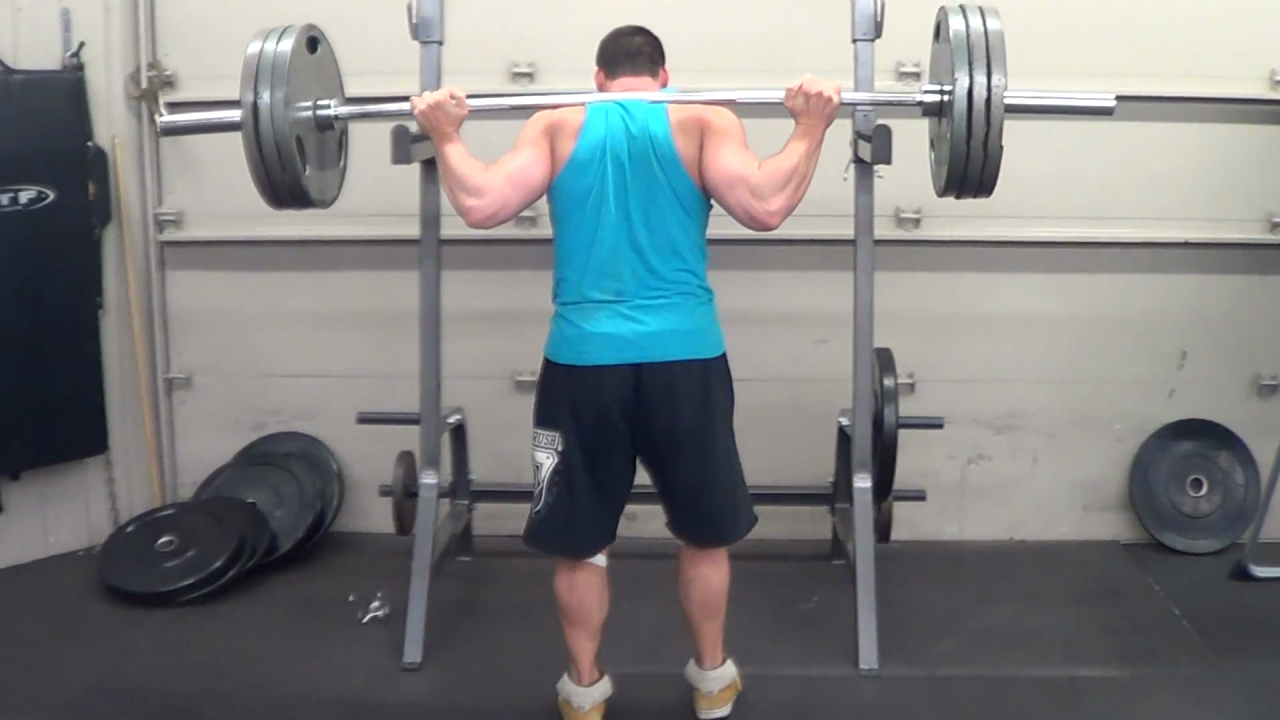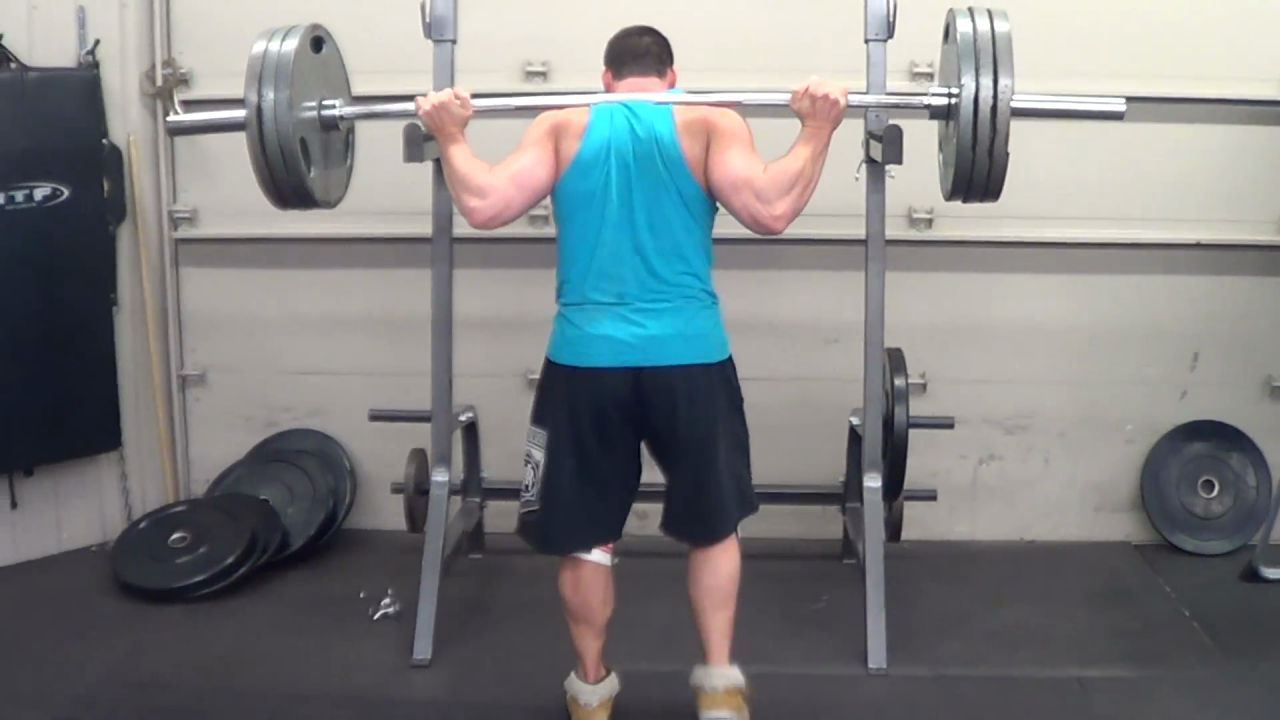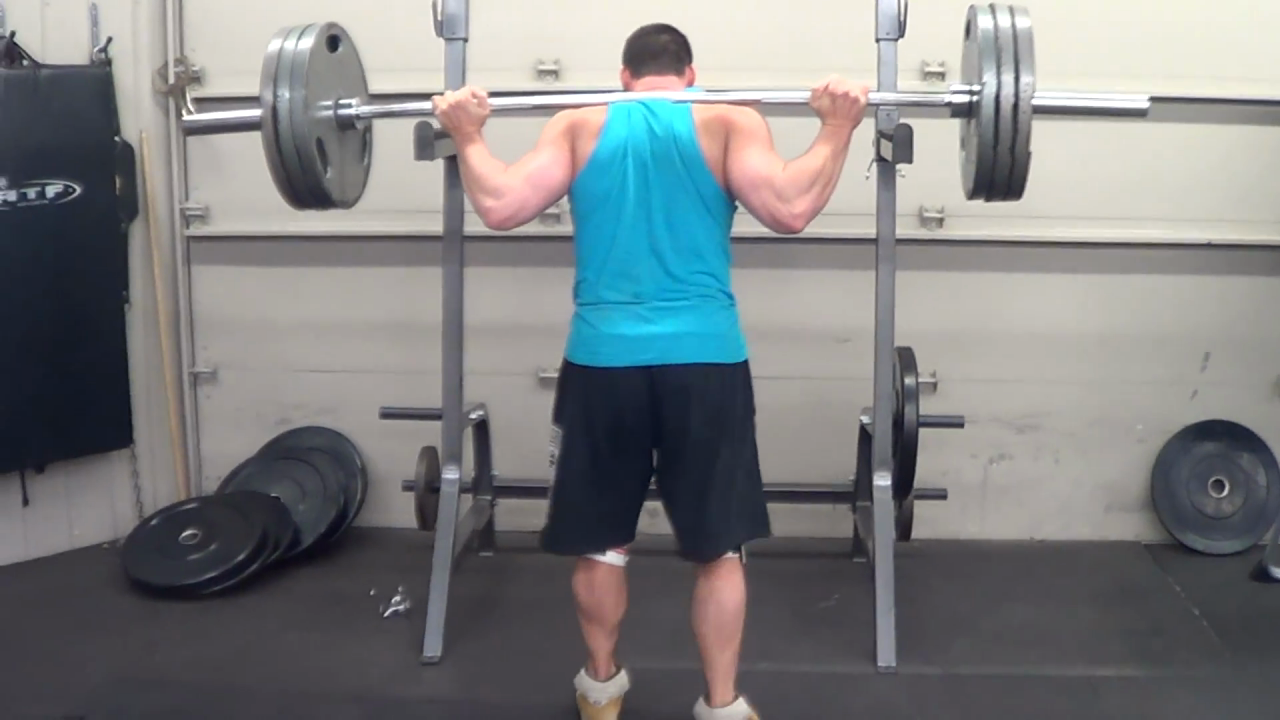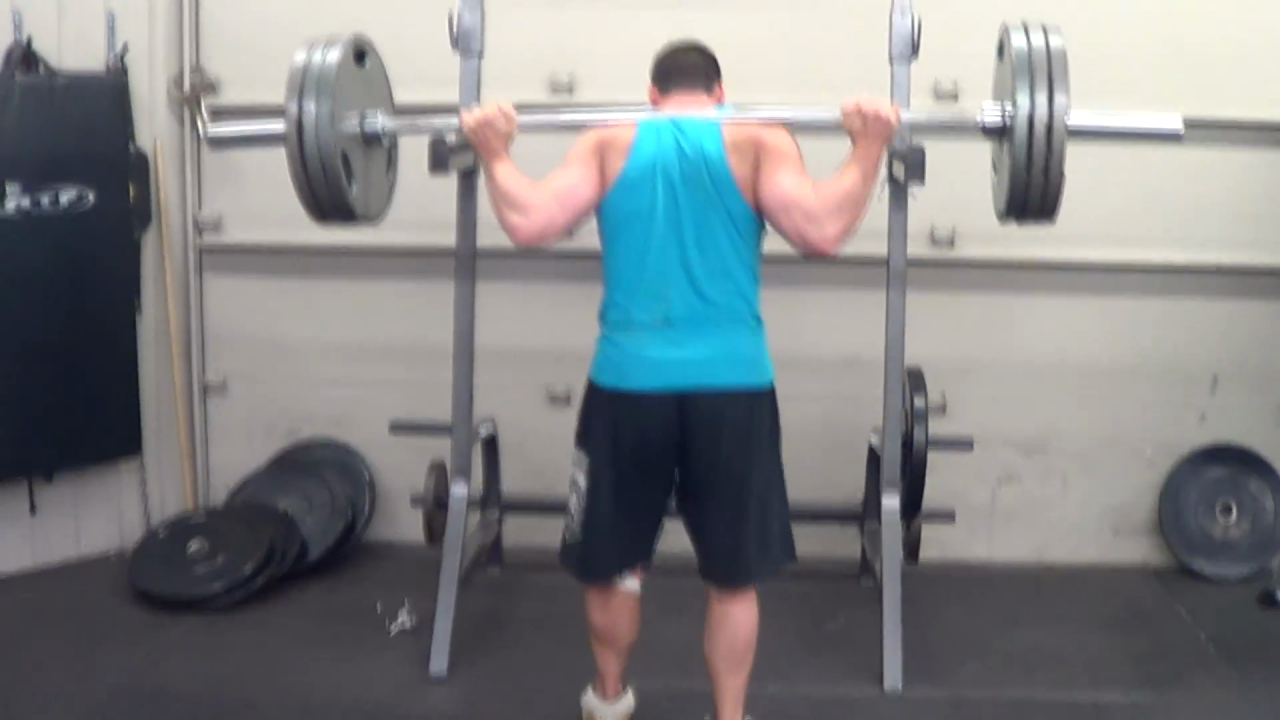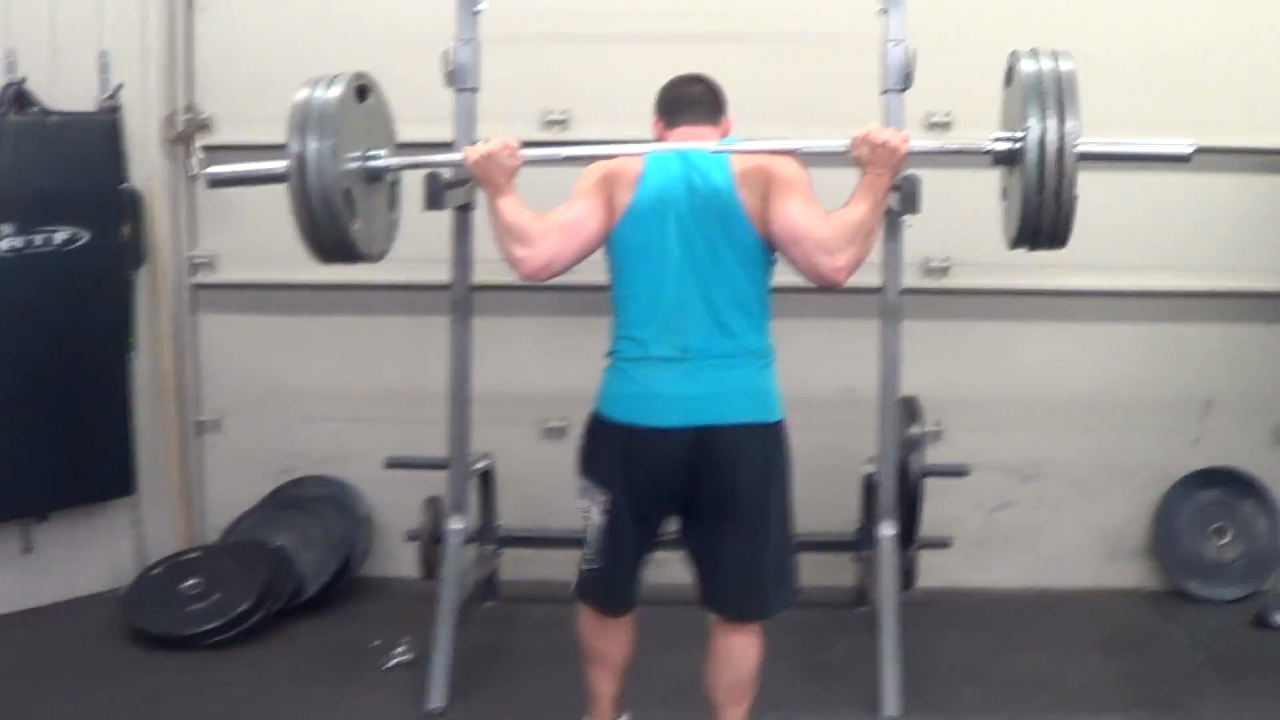
dt=0.2s
person 1, frame 1
left shoulder: (557, 125)
right shoulder: (703, 121)
left elbow: (480, 205)
right elbow: (765, 207)
left wrist: (444, 135)
right wrist: (811, 127)
left hip: (583, 359)
right hip: (686, 356)
left knee: (578, 542)
right knee: (705, 534)
person 1, frame 2
left shoulder: (562, 126)
right shoulder: (710, 122)
left elbow: (484, 206)
right elbow: (769, 211)
left wrist: (450, 136)
right wrist: (817, 129)
left hip: (585, 359)
right hip: (689, 357)
left knee: (583, 536)
right knee: (714, 525)
person 1, frame 3
left shoulder: (579, 125)
right shoulder: (728, 121)
left elbow: (500, 206)
right elbow: (791, 209)
left wrist: (467, 135)
right wrist: (838, 127)
left hip: (602, 361)
right hip: (706, 360)
left knee: (598, 541)
right knee: (718, 548)
person 1, frame 4
left shoulder: (607, 144)
right shoulder: (758, 142)
left elbow: (528, 224)
right elbow: (822, 231)
left wrist: (494, 153)
right wrist: (869, 148)
left hip: (628, 383)
right hip: (731, 385)
left knee: (613, 565)
right knee: (734, 575)
person 1, frame 5
left shoulder: (614, 176)
right shoulder: (768, 173)
left elbow: (535, 257)
right elbow: (831, 261)
left wrist: (499, 187)
right wrist: (877, 177)
left hip: (633, 416)
right hip: (741, 418)
left knee: (606, 591)
right knee: (738, 608)
